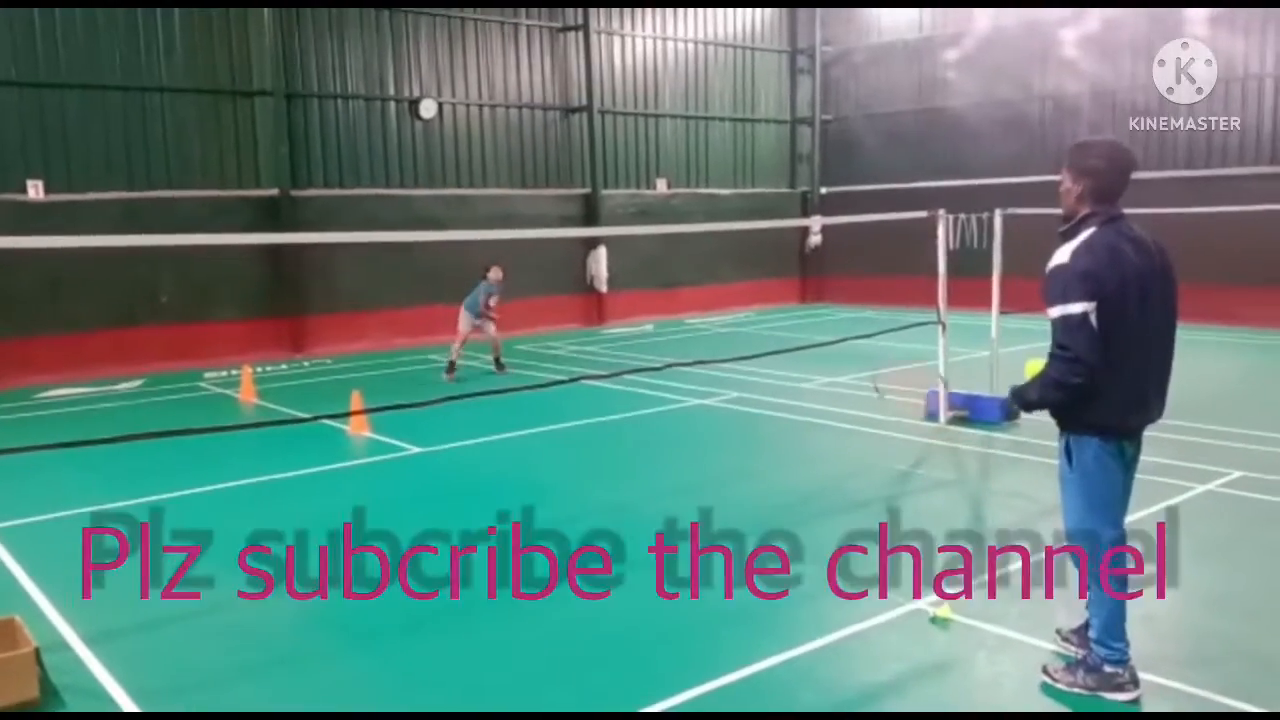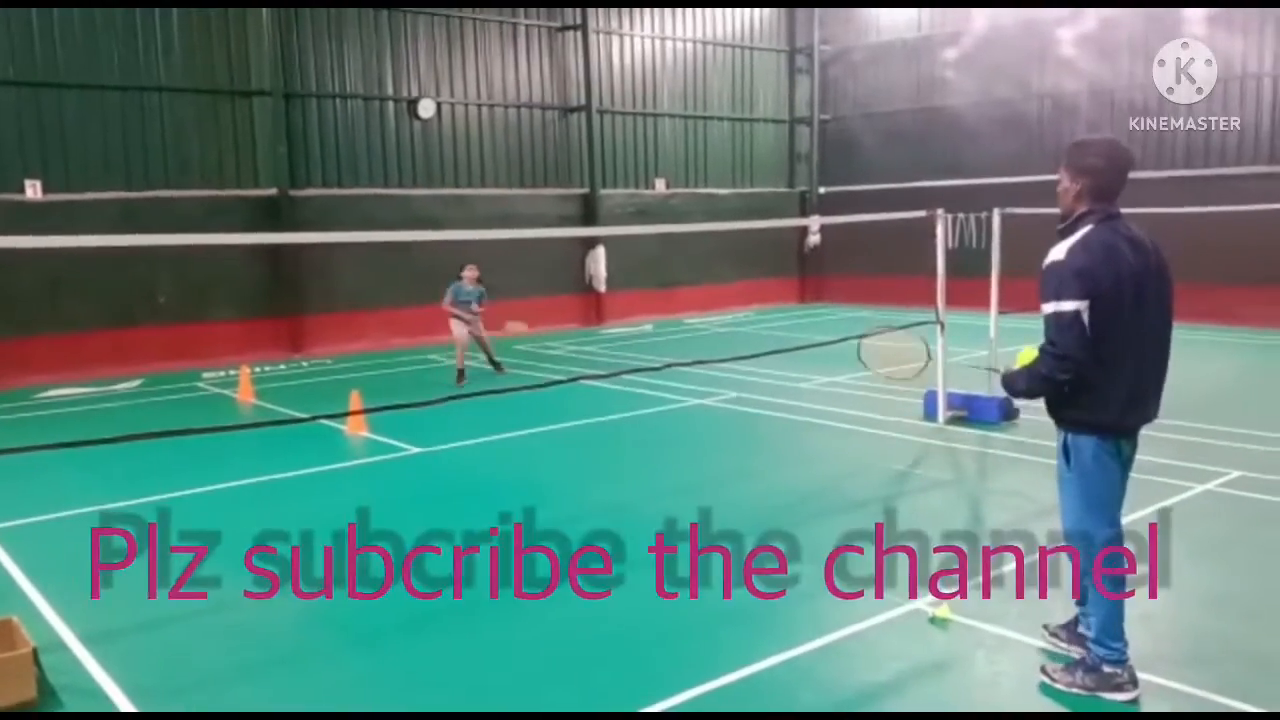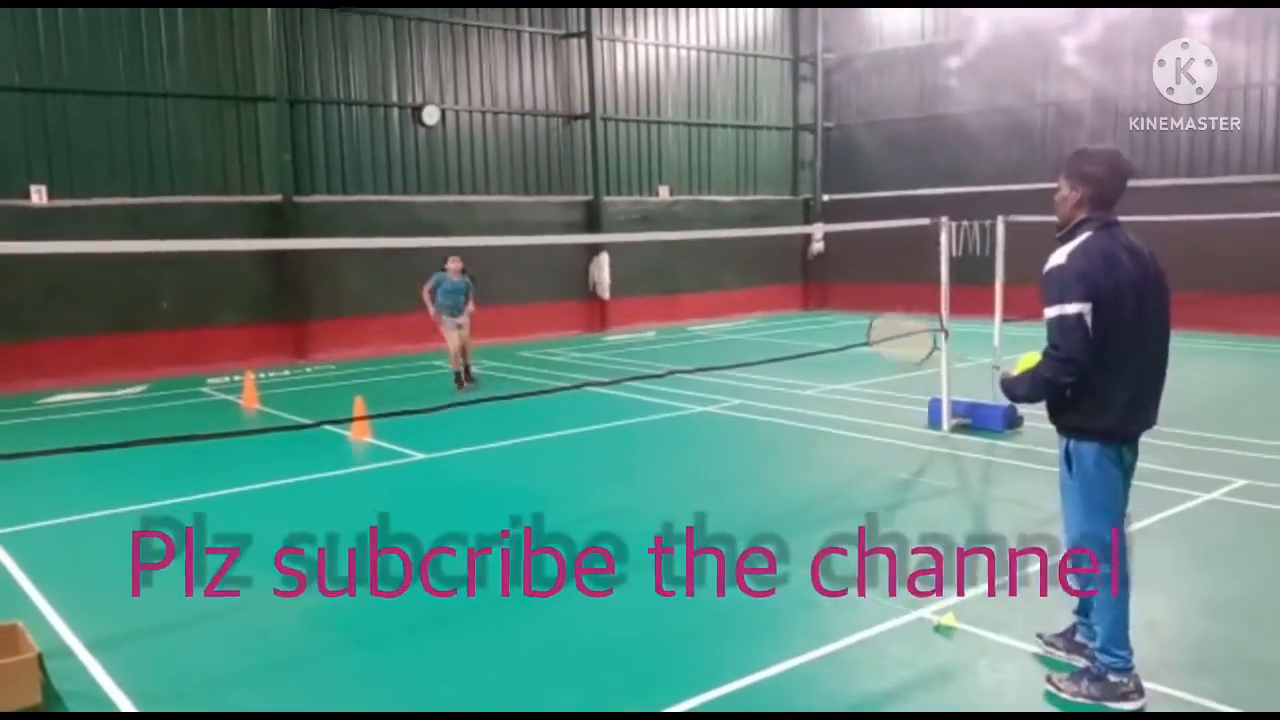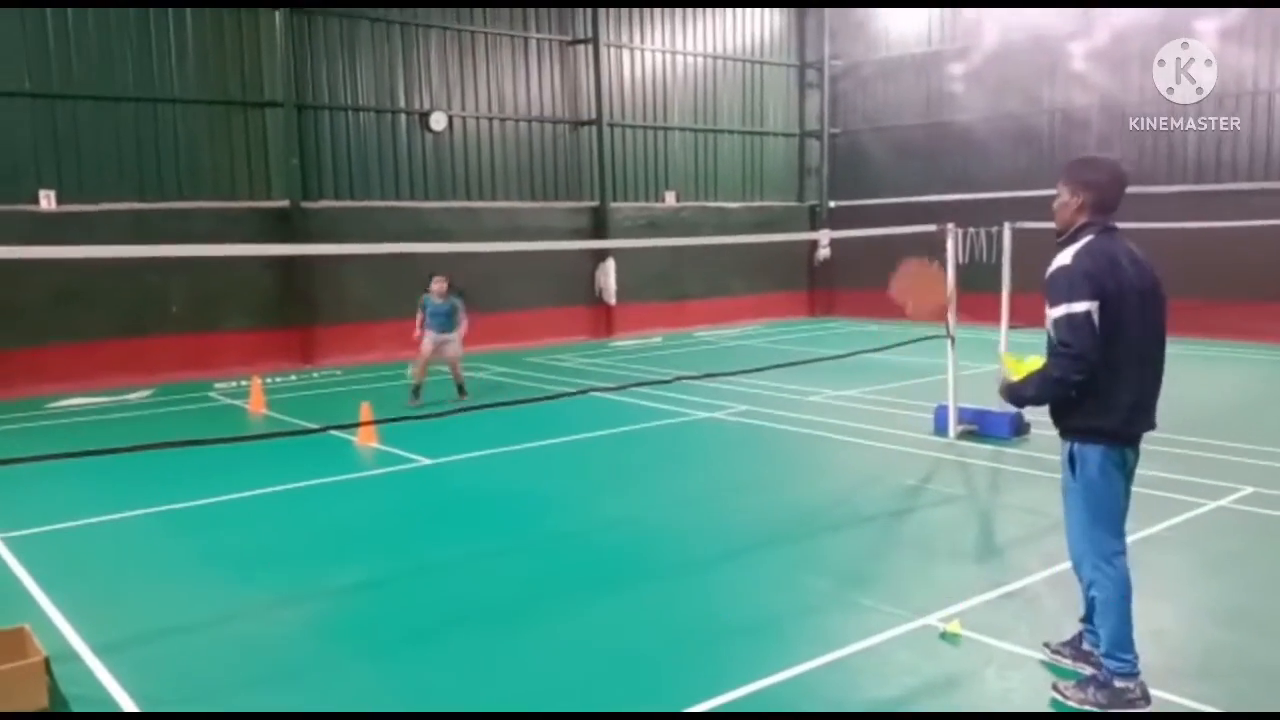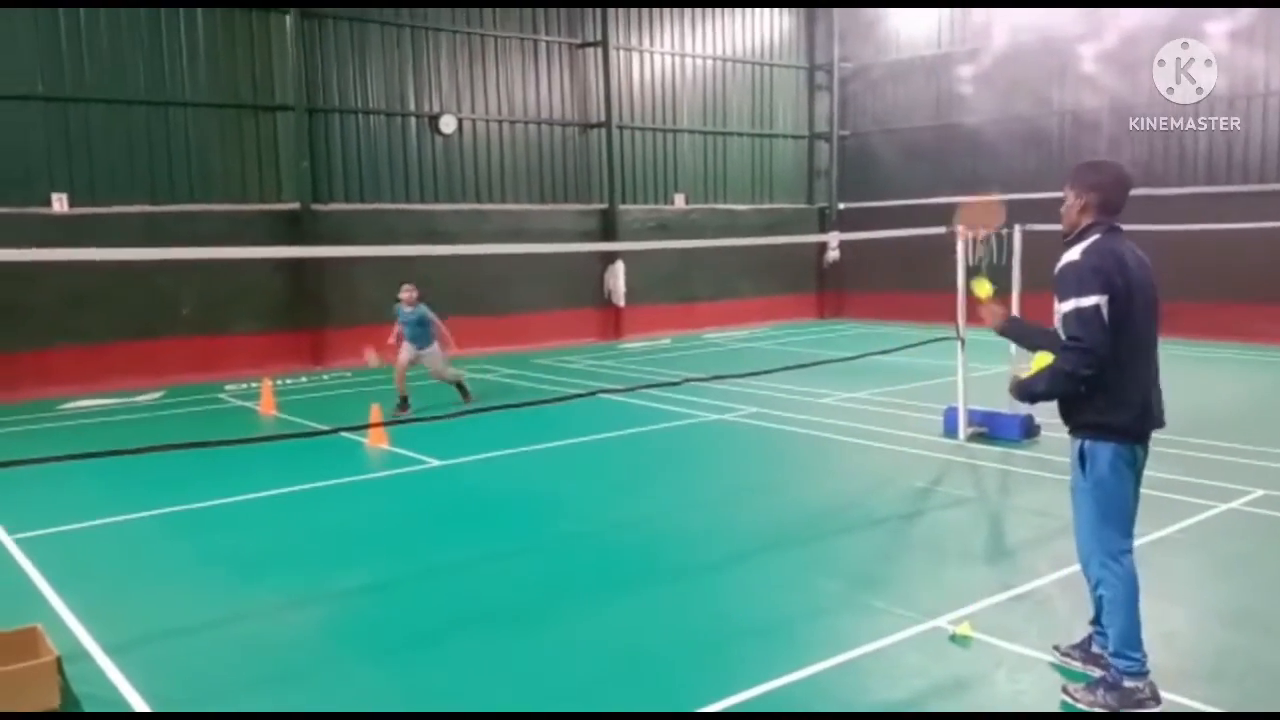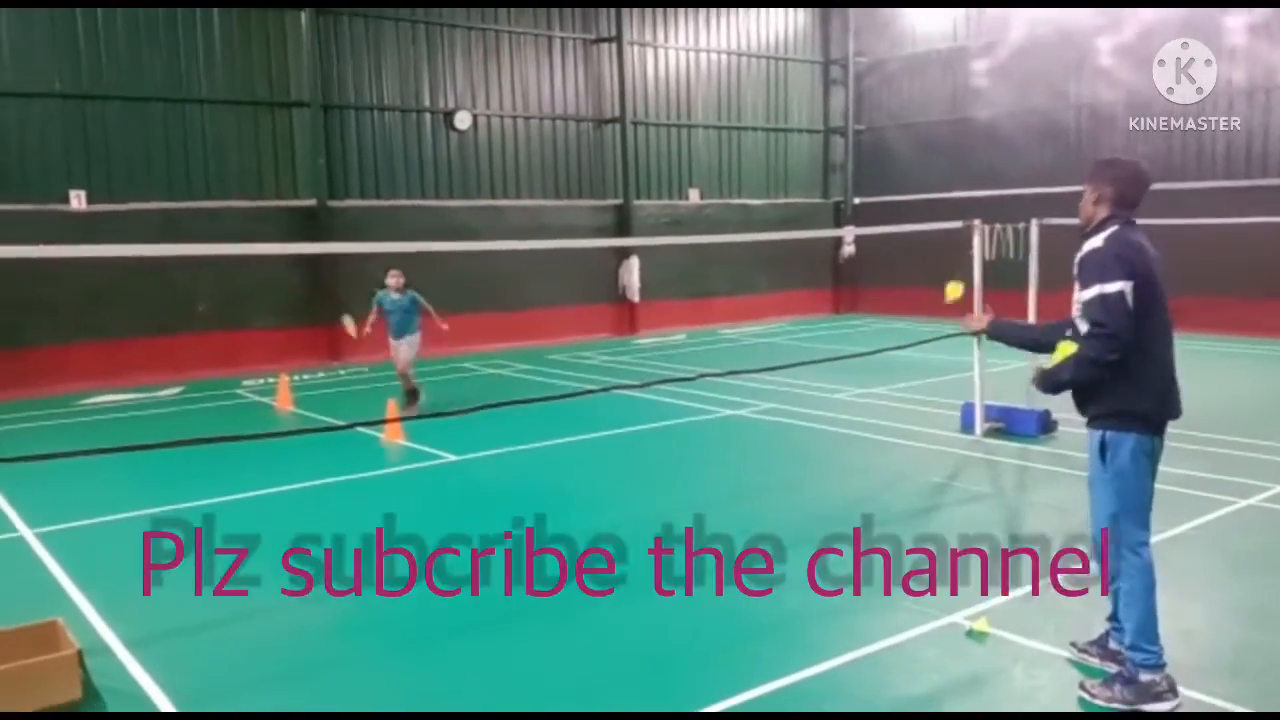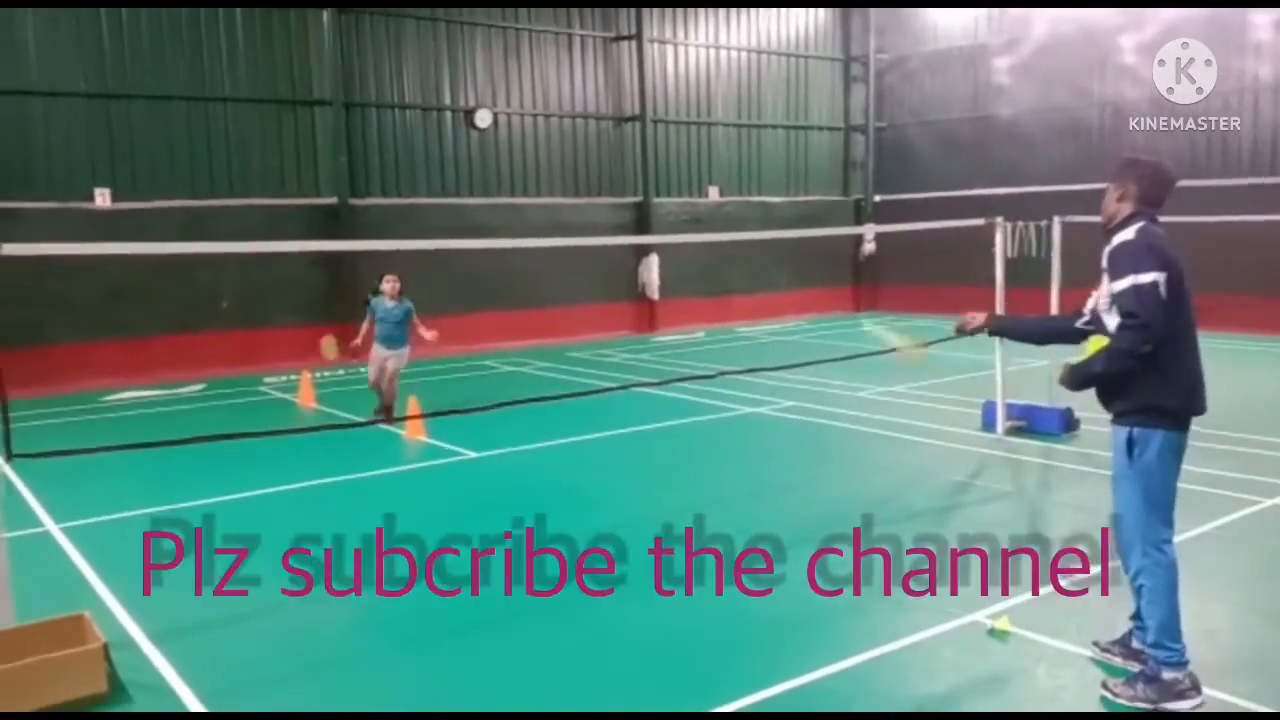
dt=0.2s
person 1, frame 1
left shoulder: (1076, 260)
right shoulder: (1147, 249)
left elbow: (1074, 360)
right elbow: (1150, 337)
left wrist: (1029, 395)
left hip: (1092, 422)
right hip: (1132, 413)
left knee: (1093, 538)
right knee: (1103, 532)
left ankle: (1110, 665)
right ankle: (1099, 628)
person 1, frame 2
left shoulder: (1072, 257)
right shoulder: (1144, 249)
left elbow: (1063, 356)
right elbow: (1147, 335)
left wrist: (1017, 382)
left hip: (1089, 420)
right hip: (1128, 410)
left knee: (1092, 537)
right knee: (1096, 531)
left ankle: (1109, 664)
right ankle: (1090, 623)
person 1, frame 3
left shoulder: (1072, 263)
right shoulder: (1139, 256)
left elbow: (1066, 360)
right elbow: (1141, 343)
left wrist: (1017, 386)
left hip: (1090, 426)
right hip: (1127, 417)
left knee: (1095, 546)
right knee: (1095, 539)
left ankle: (1115, 673)
right ankle: (1087, 632)
person 1, frame 4
left shoulder: (1075, 265)
right shoulder: (1132, 260)
left elbow: (1073, 361)
left wrist: (1020, 390)
right wrist: (1062, 383)
left hip: (1093, 430)
right hip: (1125, 420)
left knee: (1097, 548)
right knee: (1098, 543)
left ankle: (1121, 680)
right ankle: (1096, 640)
person 1, frame 5
left shoulder: (1083, 262)
right shoulder: (1129, 257)
left elbow: (1082, 357)
left wrist: (1029, 386)
right wrist: (1013, 326)
left hip: (1103, 426)
right hip: (1131, 419)
left knee: (1104, 547)
right knee: (1106, 542)
left ankle: (1130, 680)
right ankle: (1105, 642)
person 1, frame 6
left shoulder: (1104, 251)
right shoulder: (1131, 249)
left elbow: (1105, 343)
right elbow: (1073, 333)
left wrist: (1052, 378)
right wrist: (995, 327)
left hip: (1122, 417)
right hip: (1139, 411)
left knee: (1120, 540)
right knee: (1120, 535)
left ankle: (1147, 674)
right ankle: (1123, 637)
person 1, frame 7
left shoulder: (1133, 245)
right shoulder: (1141, 247)
left elbow: (1141, 334)
right elbow: (1079, 325)
left wrist: (1082, 374)
right wrist: (994, 323)
left hip: (1148, 413)
right hip: (1154, 410)
left knee: (1144, 538)
right knee: (1139, 532)
left ankle: (1169, 672)
right ankle: (1146, 636)
